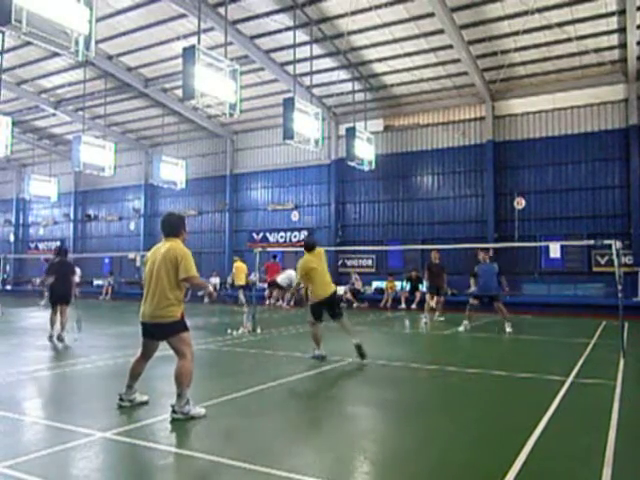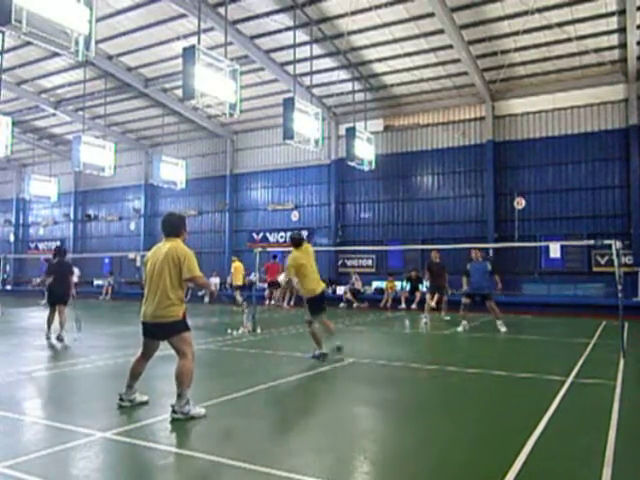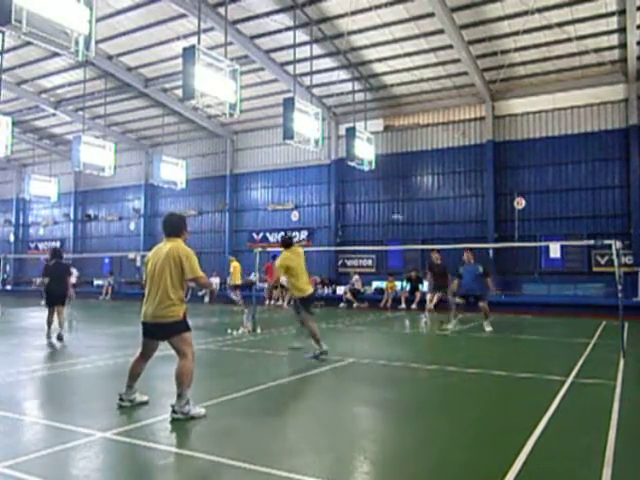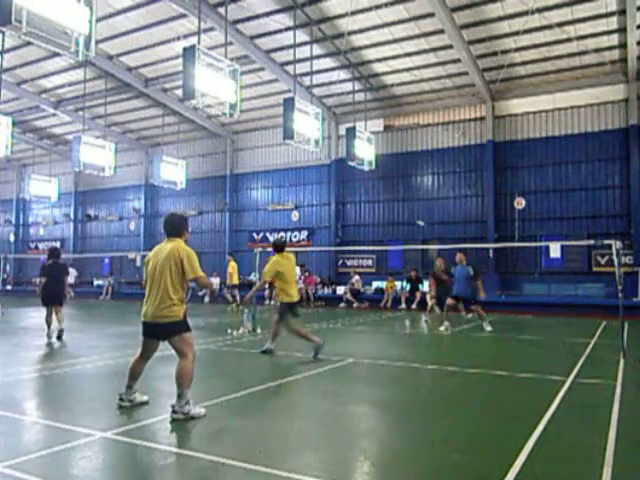
dt=0.1s
person 1, frame 1
left shoulder: (153, 251)
right shoulder: (180, 251)
right elbow: (193, 280)
right wrist: (208, 288)
left hip: (148, 313)
right hip: (170, 314)
left knee: (145, 355)
right knee: (186, 355)
left ankle: (128, 395)
right ankle: (182, 406)
person 1, frame 2
left shoulder: (153, 251)
right shoulder: (182, 250)
right elbow: (197, 280)
right wrist: (210, 286)
left hip: (149, 313)
right hip: (171, 313)
left knee: (145, 354)
right knee: (186, 355)
left ankle: (128, 395)
right ankle: (182, 406)
person 1, frame 3
left shoulder: (154, 251)
right shoulder: (183, 251)
right elbow: (200, 280)
right wrist: (211, 286)
left hip: (149, 313)
right hip: (171, 314)
left knee: (145, 355)
right knee: (187, 355)
left ankle: (128, 395)
right ankle: (182, 406)
person 1, frame 4
left shoulder: (154, 251)
right shoulder: (184, 250)
right elbow: (201, 280)
right wrist: (211, 286)
left hip: (150, 314)
right hip: (172, 314)
left knee: (144, 354)
right knee: (187, 355)
left ankle: (127, 395)
right ankle: (182, 406)
person 2, frame 1
left shoulder: (303, 263)
right shoulder: (321, 253)
left elbow: (302, 283)
left hip: (317, 297)
right hip: (331, 292)
left knee: (314, 325)
right knee: (342, 321)
left ankle: (319, 352)
right ankle: (355, 341)
person 2, frame 2
left shoulder: (292, 258)
right shoulder: (308, 248)
left elbow: (289, 278)
left hip: (310, 293)
right hip: (319, 288)
left knee: (312, 323)
right knee: (322, 318)
left ankle: (321, 351)
right ankle: (335, 342)
person 2, frame 3
left shoulder: (282, 259)
right shoulder: (299, 251)
left hip: (300, 294)
right hip: (307, 290)
left knee: (307, 322)
right knee: (300, 318)
left ankle: (321, 348)
person 2, frame 4
left shoulder: (273, 263)
right shoulder: (291, 257)
left elbow: (263, 282)
left wrist: (250, 294)
left hip: (287, 298)
right hip: (293, 295)
left knee: (290, 326)
right knee: (277, 320)
left ankle: (315, 342)
right ankle: (270, 346)
